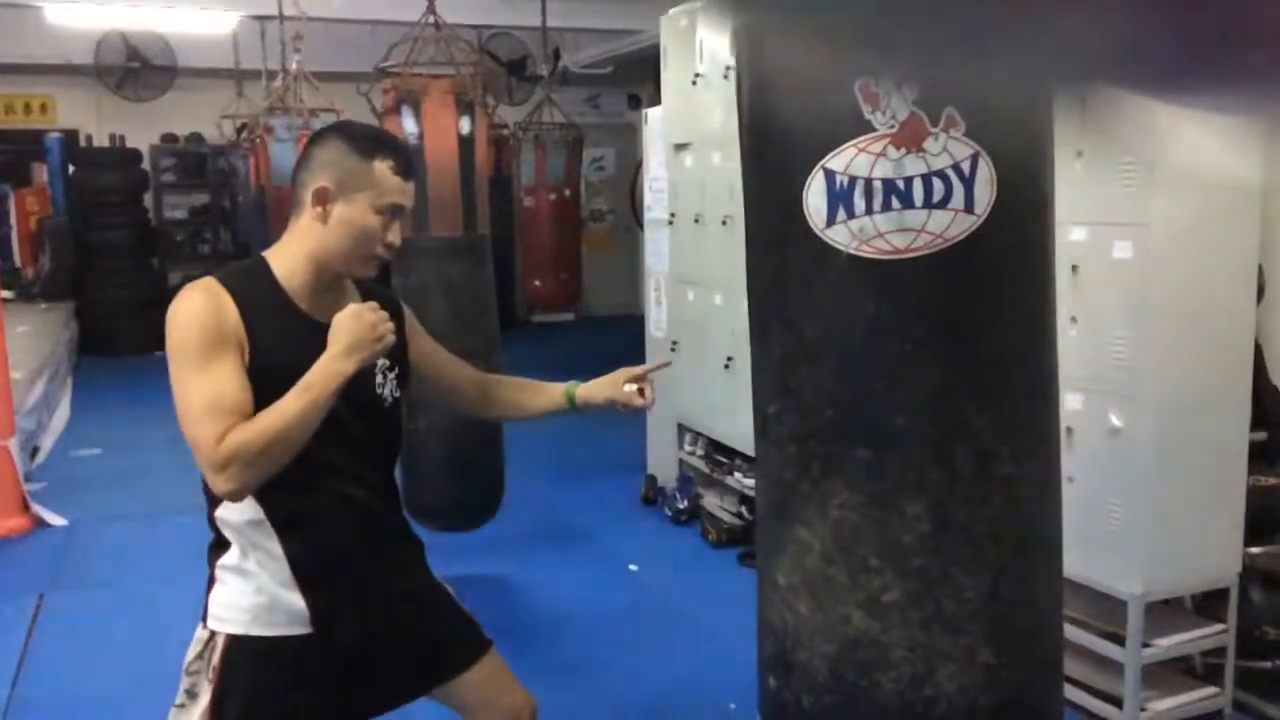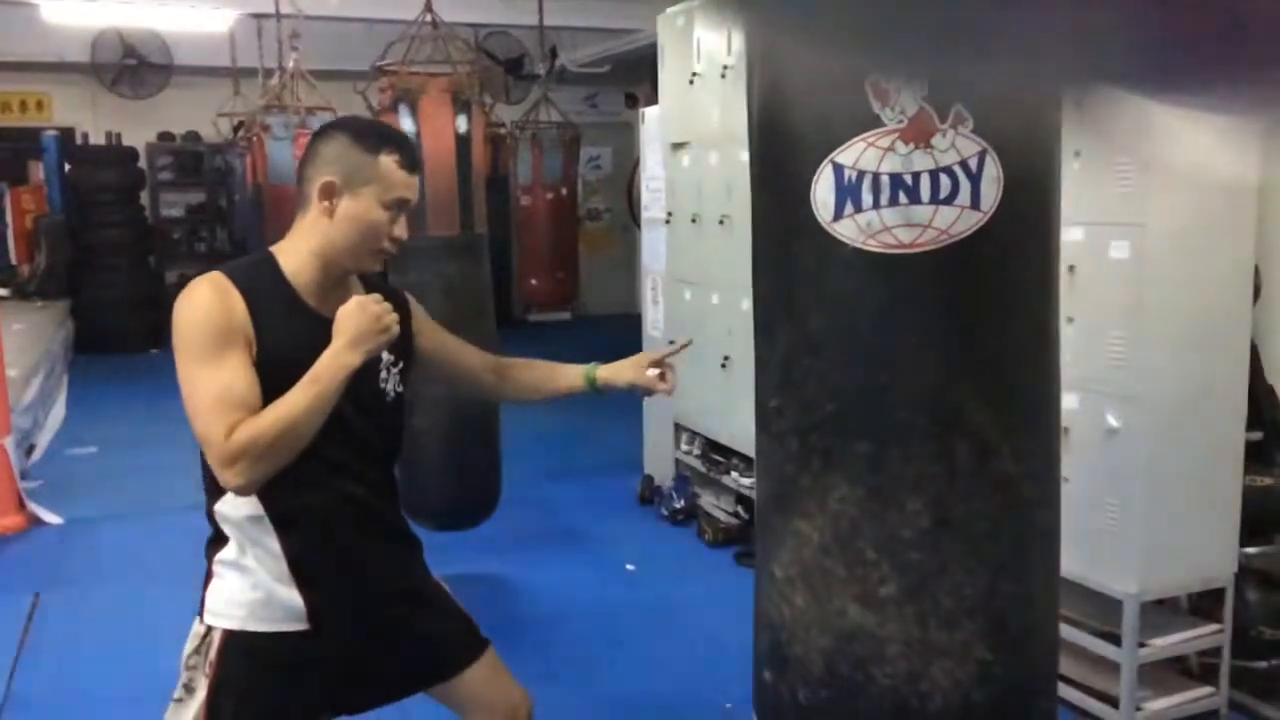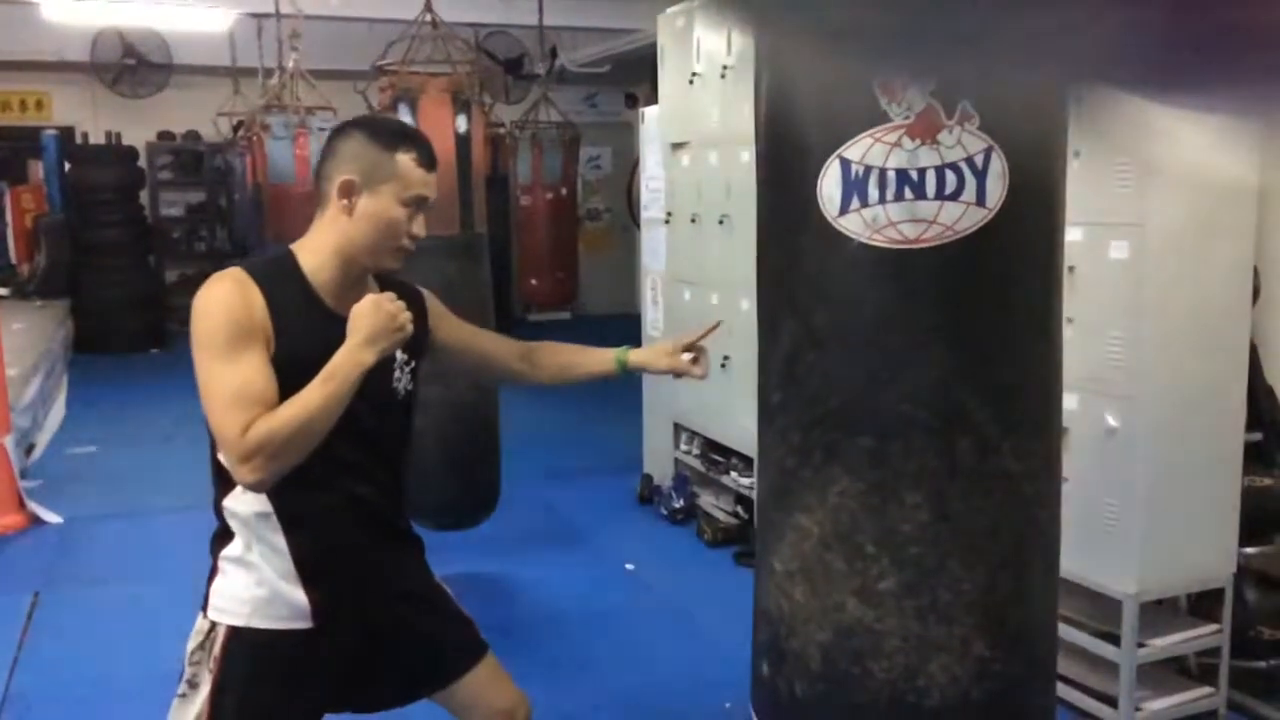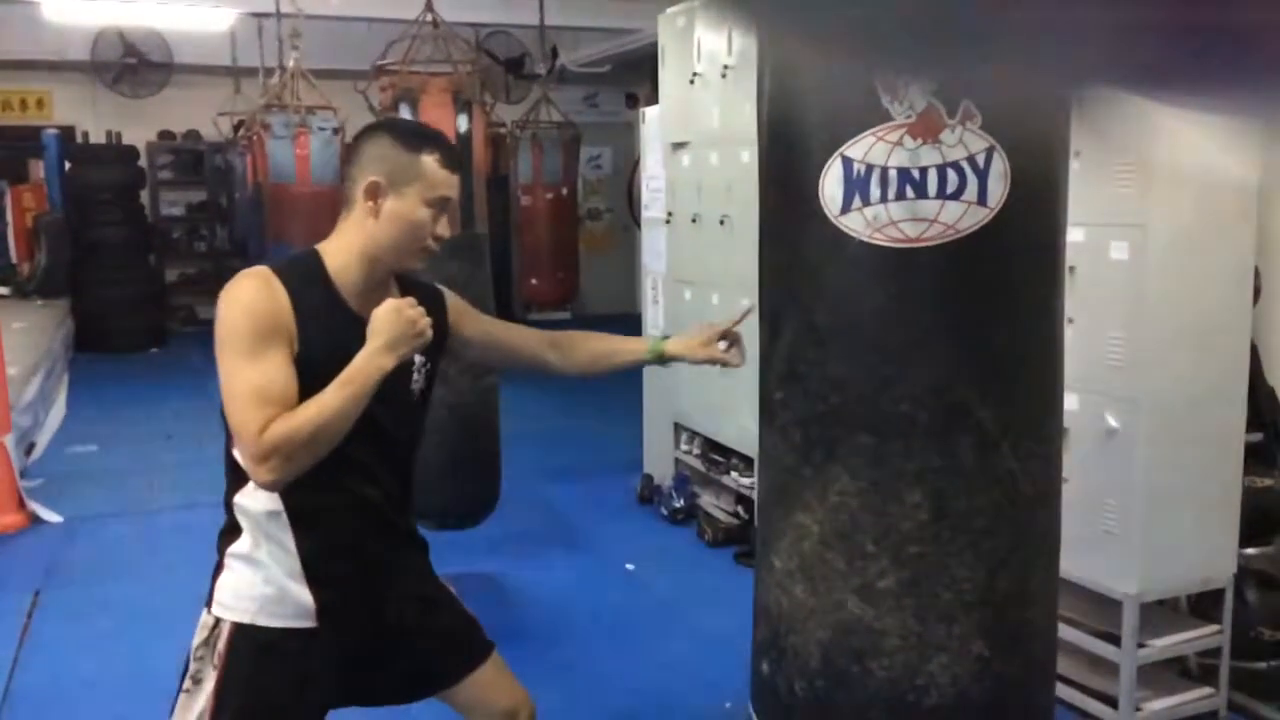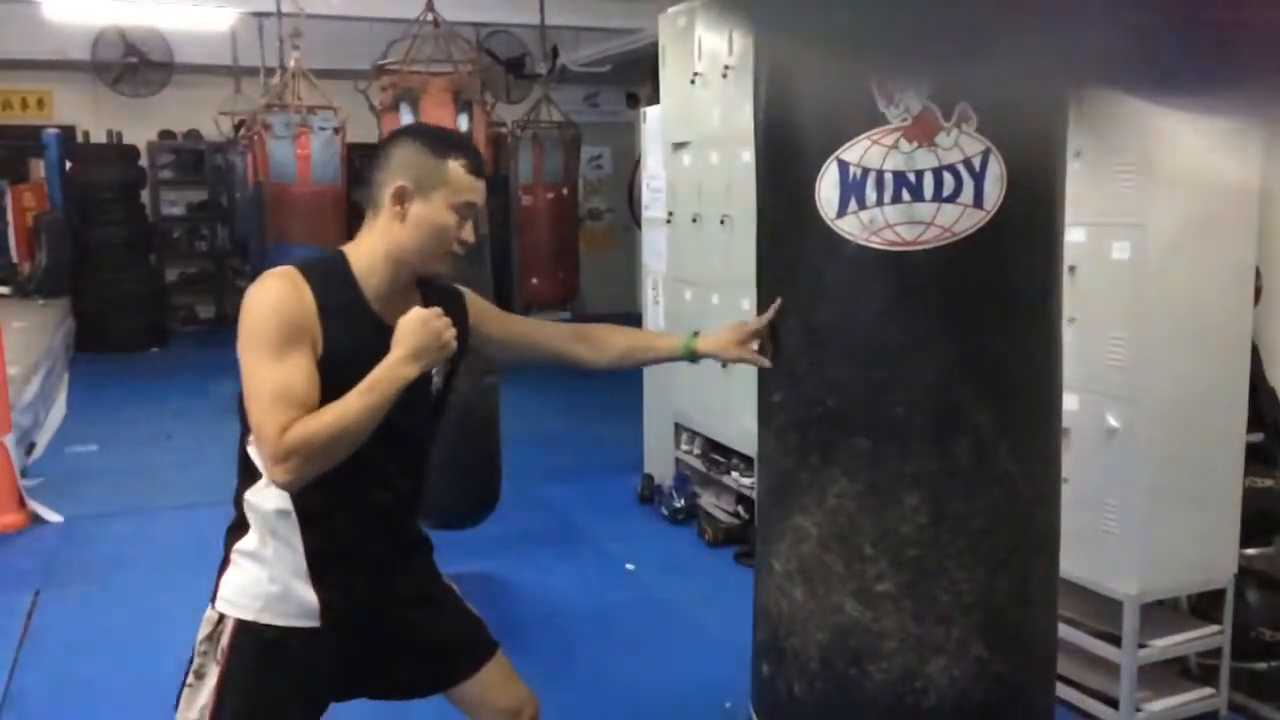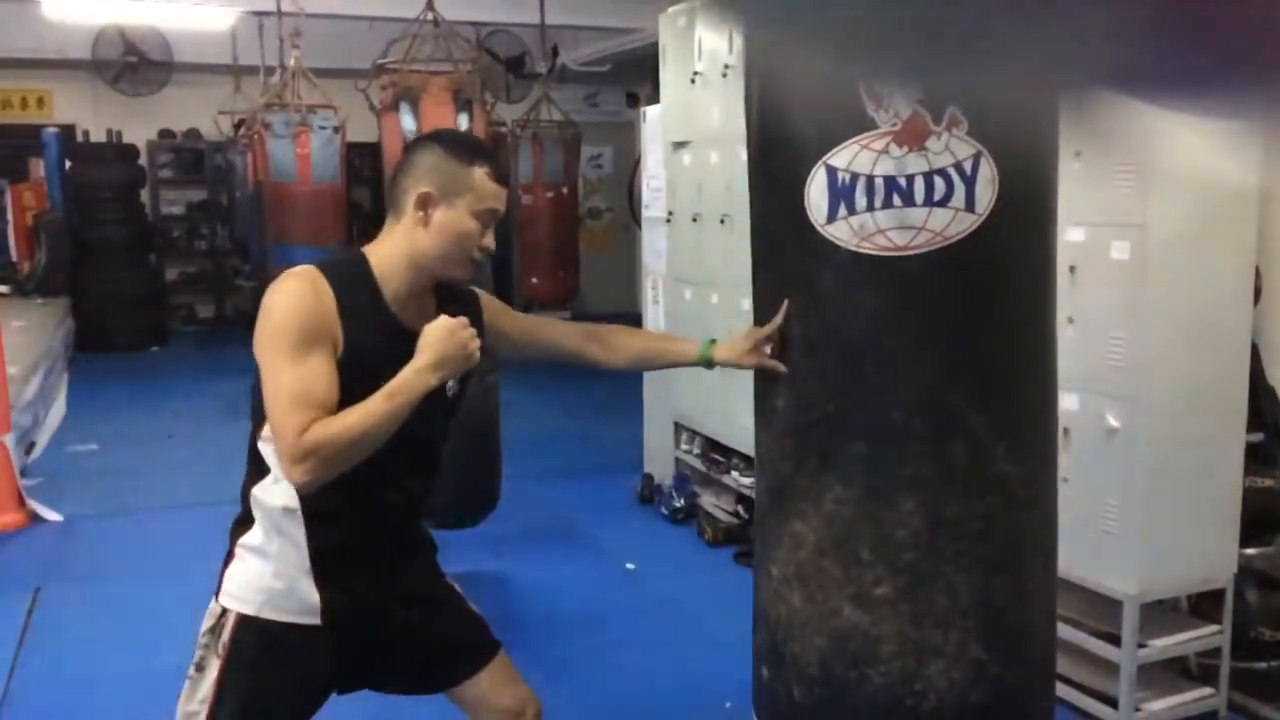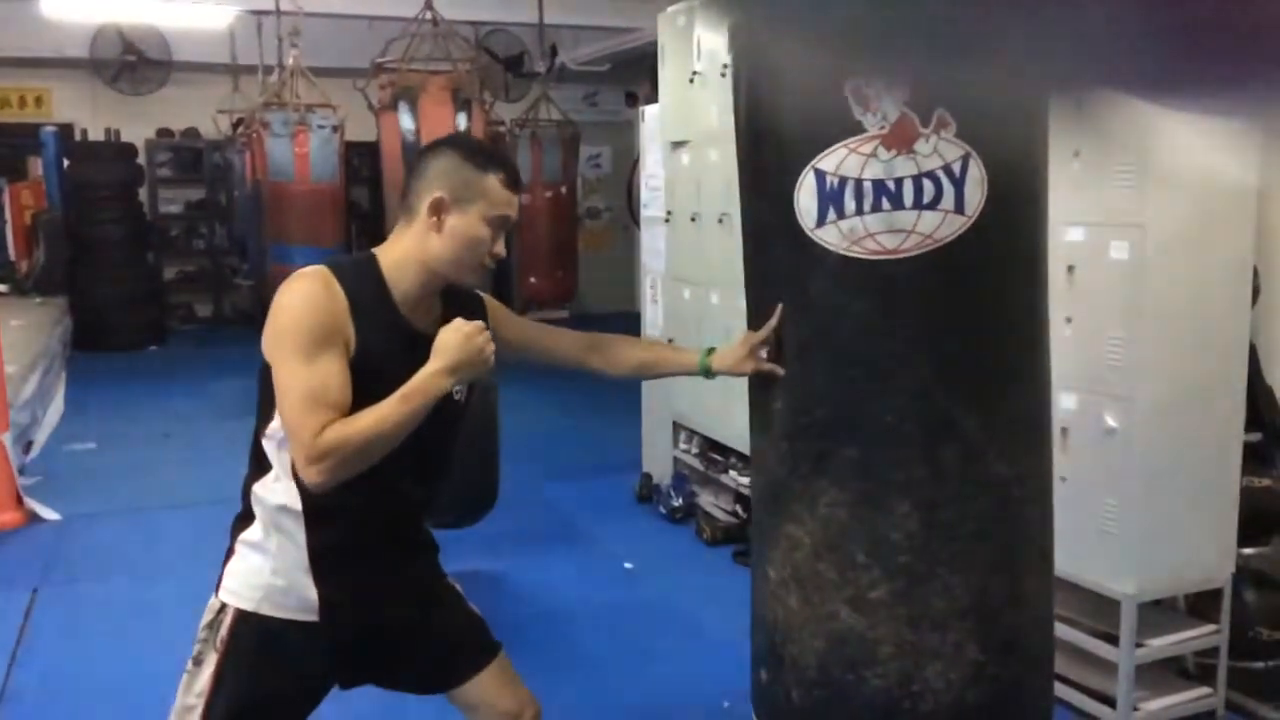
dt=0.2s
person 1, frame 1
left shoulder: (383, 312)
right shoulder: (211, 308)
left elbow: (479, 391)
right elbow: (229, 471)
left wrist: (585, 393)
right wrist: (339, 360)
left hip: (389, 576)
right hip: (269, 609)
person 1, frame 2
left shoulder: (390, 307)
right shoulder: (218, 302)
left elbow: (494, 375)
right elbow: (238, 465)
left wrist: (605, 374)
right wrist: (345, 354)
left hip: (386, 574)
right hip: (268, 604)
person 1, frame 3
left shoulder: (407, 304)
right shoulder: (237, 298)
left elbow: (520, 359)
right elbow: (253, 461)
left wrist: (635, 358)
right wrist: (359, 351)
left hip: (388, 576)
right hip: (271, 604)
person 1, frame 4
left shoulder: (428, 305)
right shoulder: (262, 296)
left elbow: (549, 348)
right elbow: (269, 460)
left wrist: (669, 347)
right wrist: (379, 355)
left hip: (391, 573)
right hip: (276, 600)
person 1, frame 5
left shoulder: (449, 307)
right shoulder: (286, 297)
left elbow: (578, 342)
right elbow: (287, 460)
left wrist: (700, 345)
right wrist: (403, 362)
left hip: (394, 570)
right hip: (280, 598)
person 1, frame 6
left shoulder: (463, 309)
right shoulder: (306, 296)
left elbow: (591, 341)
right elbow: (303, 461)
left wrist: (713, 351)
right wrist: (425, 370)
left hip: (398, 569)
right hip: (284, 592)
person 1, frame 7
left shoulder: (469, 312)
right shoulder: (317, 297)
left elbow: (593, 350)
right elbow: (319, 462)
left wrist: (712, 360)
right wrist: (441, 373)
left hip: (400, 567)
right hip: (285, 587)
